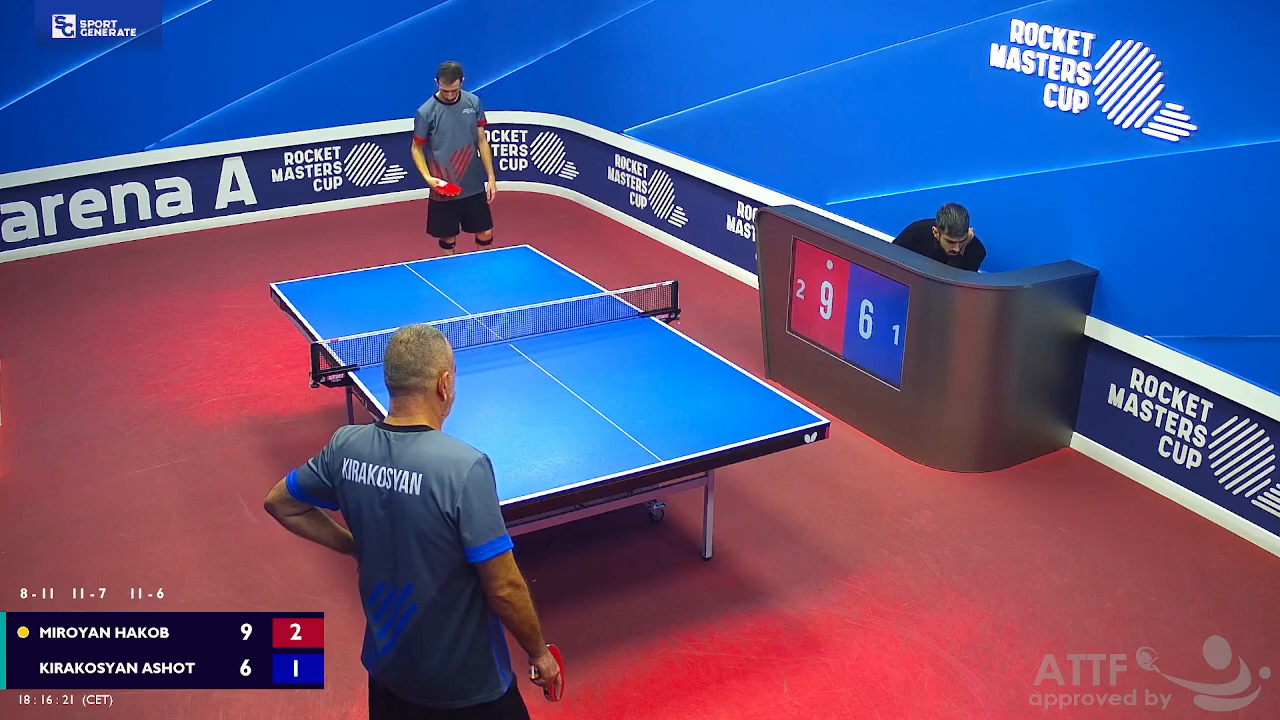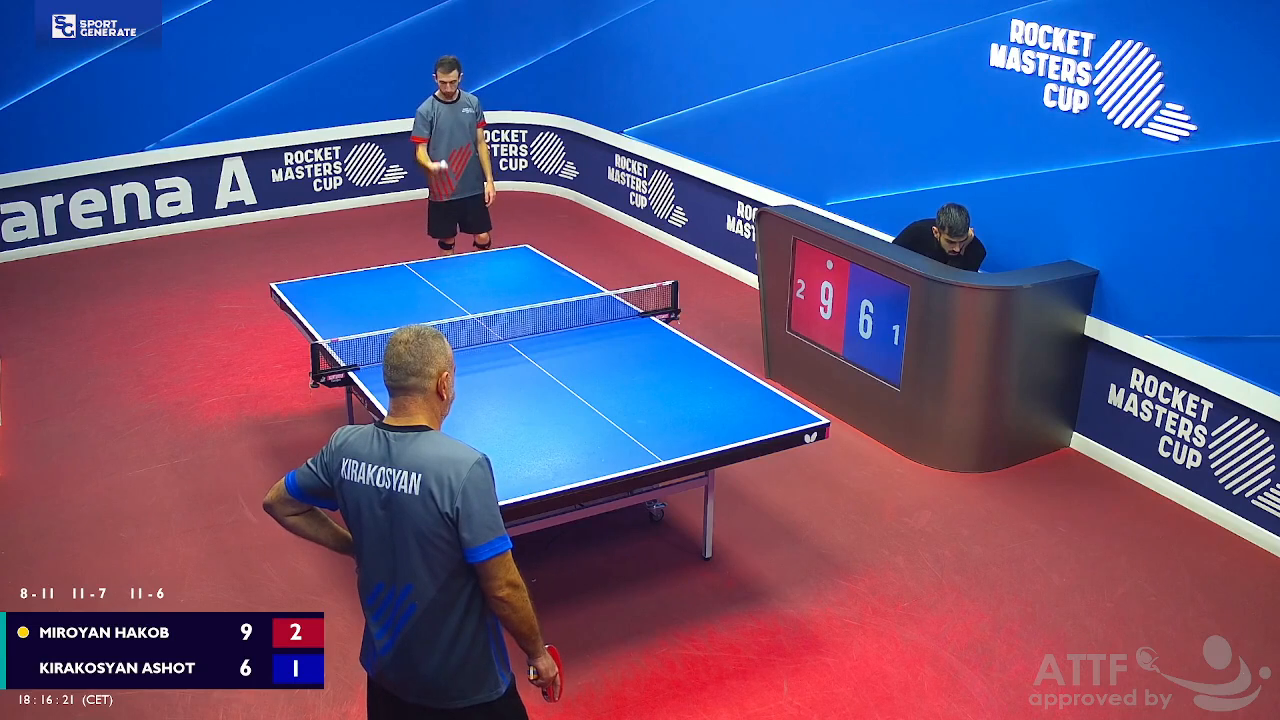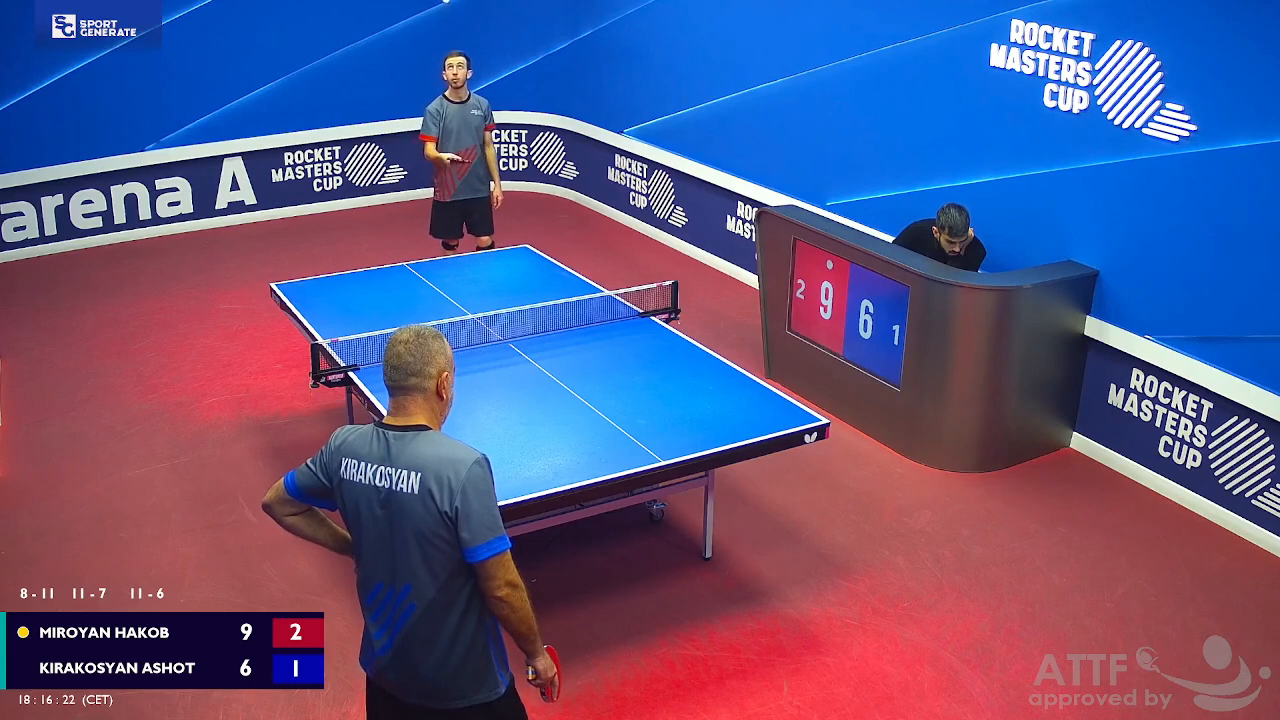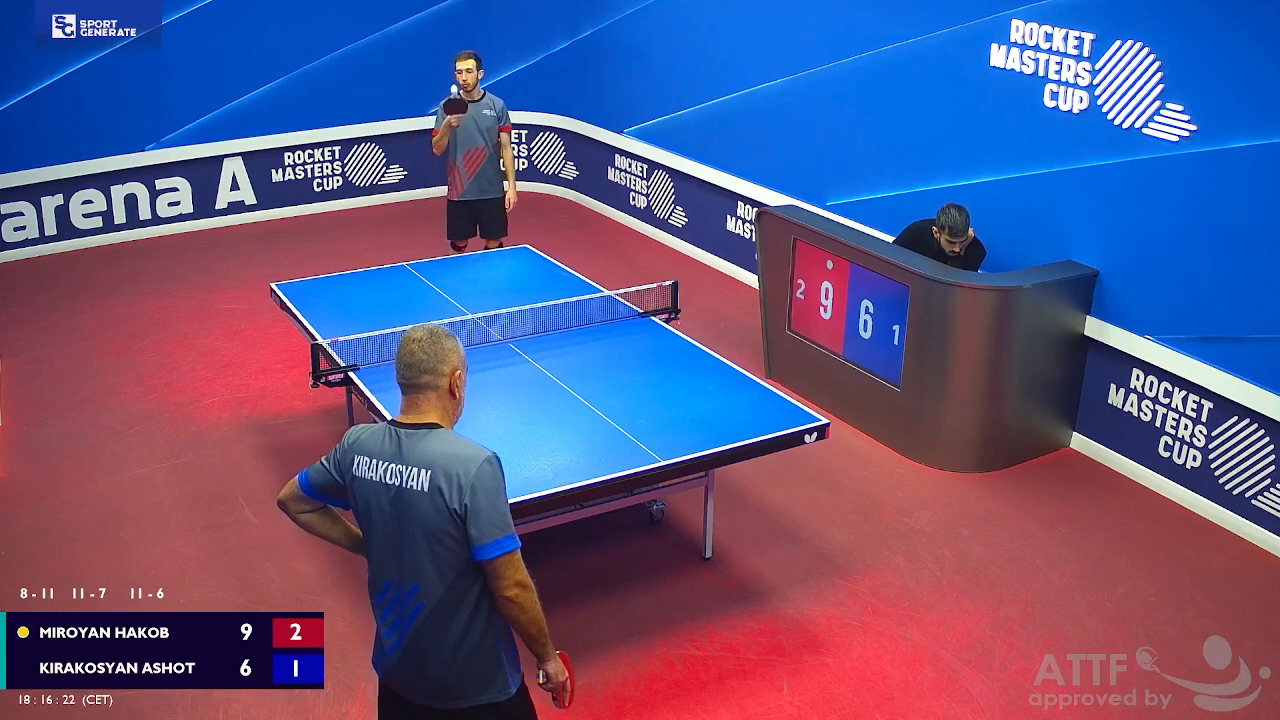
dt=0.4s
person 1, frame 1
left shoulder: (346, 447)
right shoulder: (463, 467)
left elbow: (280, 503)
right elbow: (503, 589)
right wrist: (539, 653)
left hip: (386, 669)
right hip: (468, 686)
person 1, frame 2
left shoulder: (345, 446)
right shoulder: (463, 467)
left elbow: (279, 504)
right elbow: (502, 589)
right wrist: (538, 653)
left hip: (385, 668)
right hip: (466, 685)
person 1, frame 3
left shoulder: (344, 446)
right shoulder: (462, 467)
left elbow: (277, 504)
right elbow: (501, 588)
right wrist: (536, 653)
left hip: (384, 668)
right hip: (466, 686)
person 1, frame 4
left shoulder: (357, 444)
right shoulder: (472, 465)
left elbow: (293, 501)
right elbow: (510, 588)
right wrist: (546, 656)
left hip: (397, 668)
right hip: (477, 685)
person 2, frame 1
left shoulder: (474, 102)
right shoulder: (426, 111)
left elbow: (482, 141)
right elbow: (416, 148)
left wrist: (491, 177)
right wrist: (427, 177)
left hip: (474, 187)
right hip: (443, 191)
left knee: (485, 235)
right knee: (447, 241)
person 2, frame 2
left shoulder: (473, 103)
right shoulder: (425, 110)
left elbow: (481, 143)
right elbow: (420, 150)
left wrist: (489, 180)
right wrist: (430, 166)
left hip: (473, 188)
right hip: (442, 191)
left knee: (483, 239)
right knee: (447, 242)
person 2, frame 3
left shoulder: (482, 105)
right shoulder: (434, 109)
left elbow: (489, 146)
right elbow: (428, 151)
left wrist: (497, 184)
right wrist: (441, 156)
left hip: (479, 190)
right hip: (447, 192)
left knee: (485, 242)
right knee: (450, 244)
person 2, frame 4
left shoulder: (497, 105)
right shoulder: (447, 107)
left elbow: (506, 147)
right elbow: (437, 149)
left wrist: (512, 186)
right wrist: (447, 126)
left hip: (491, 191)
right hip: (459, 192)
left knee: (494, 245)
right knee: (459, 245)
